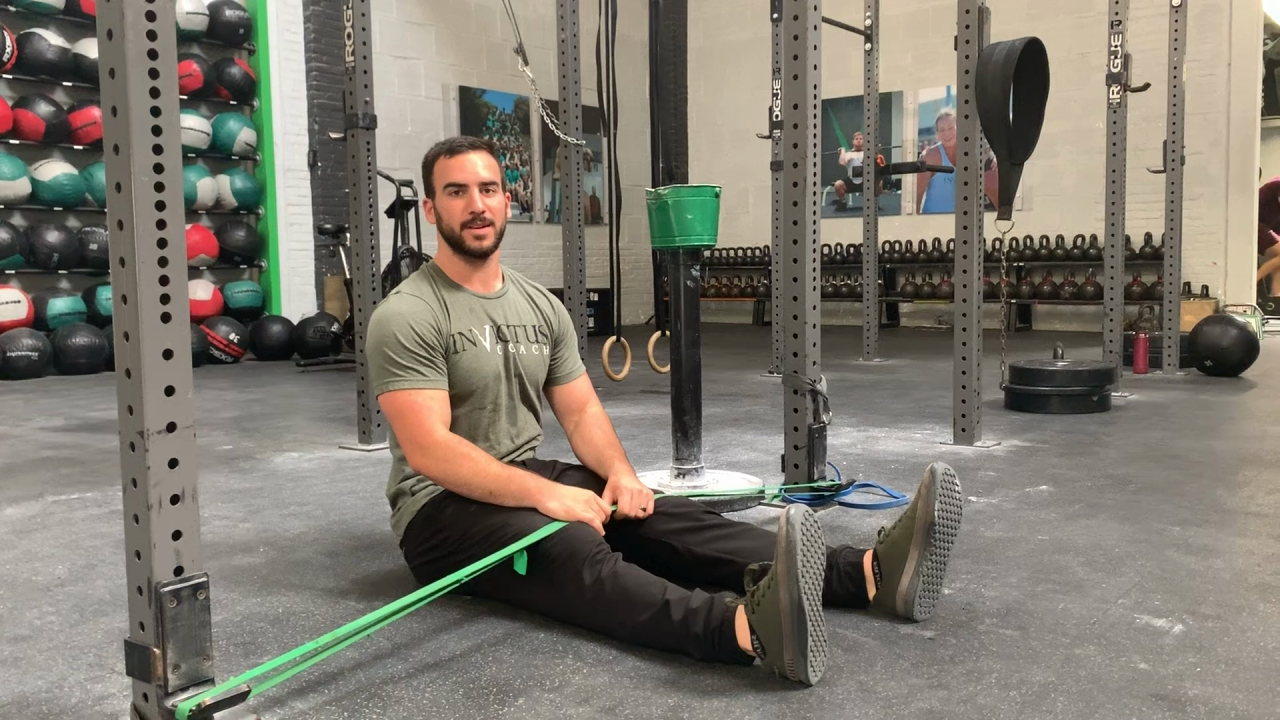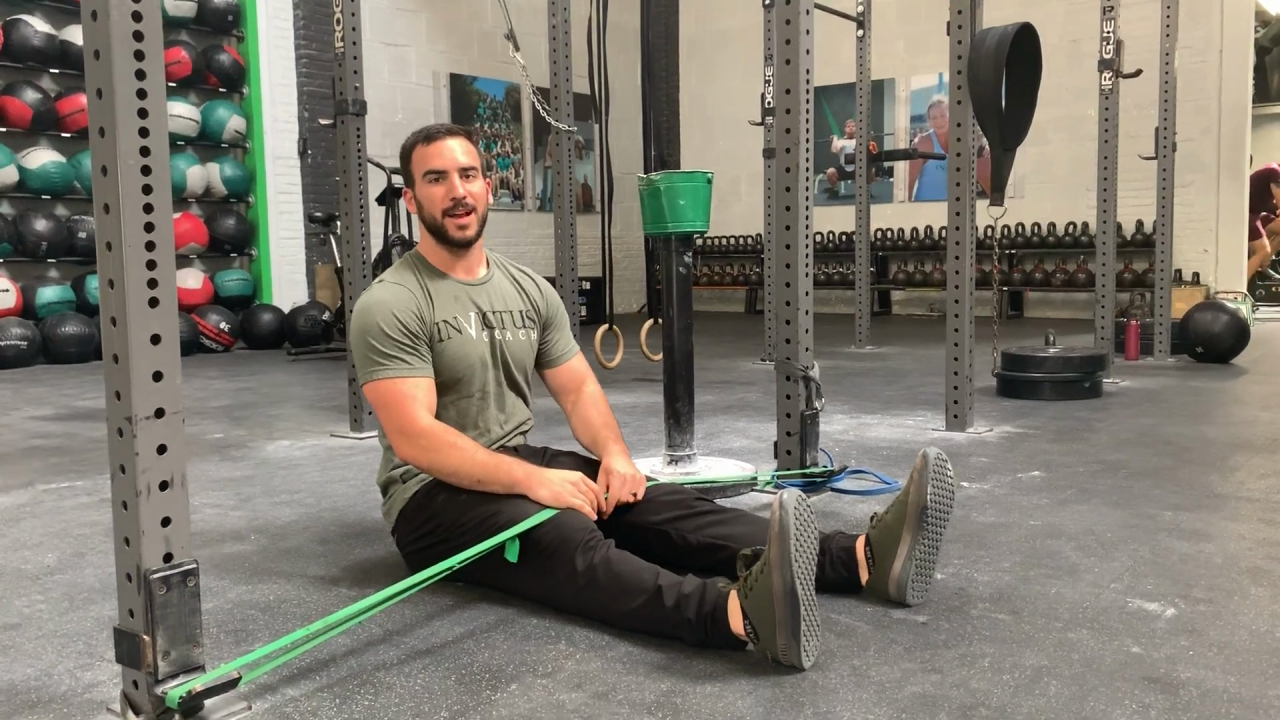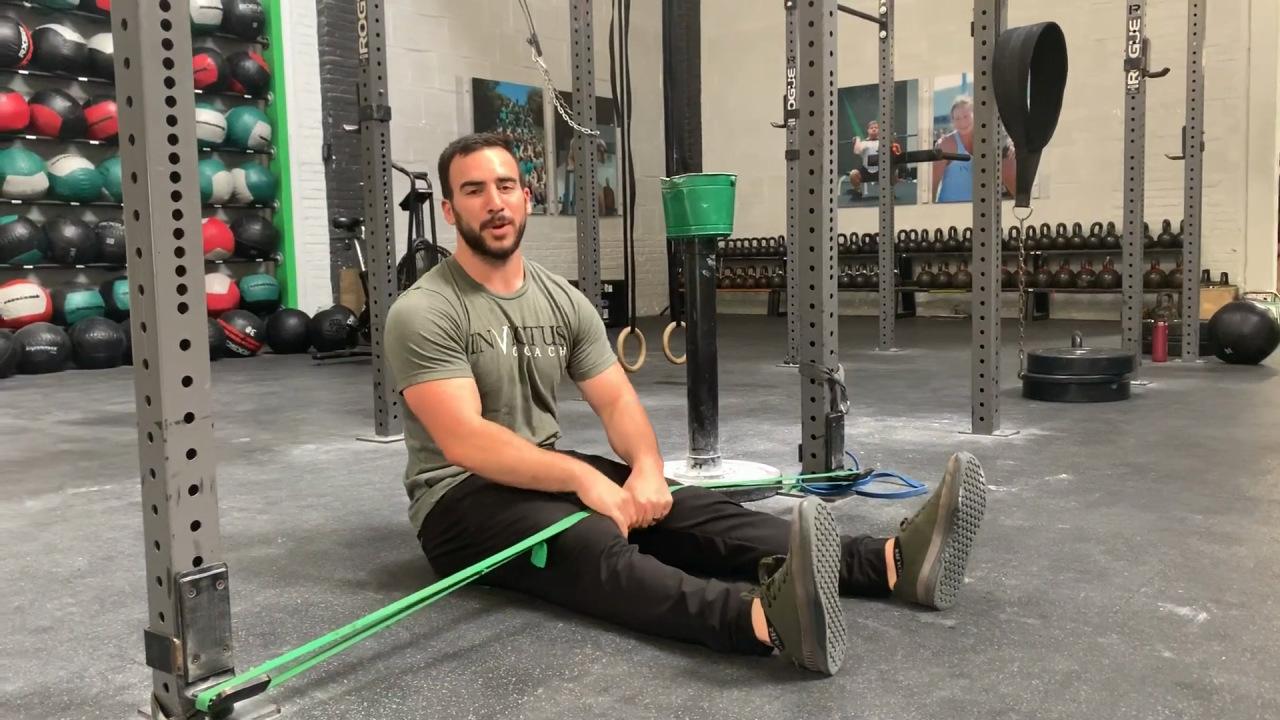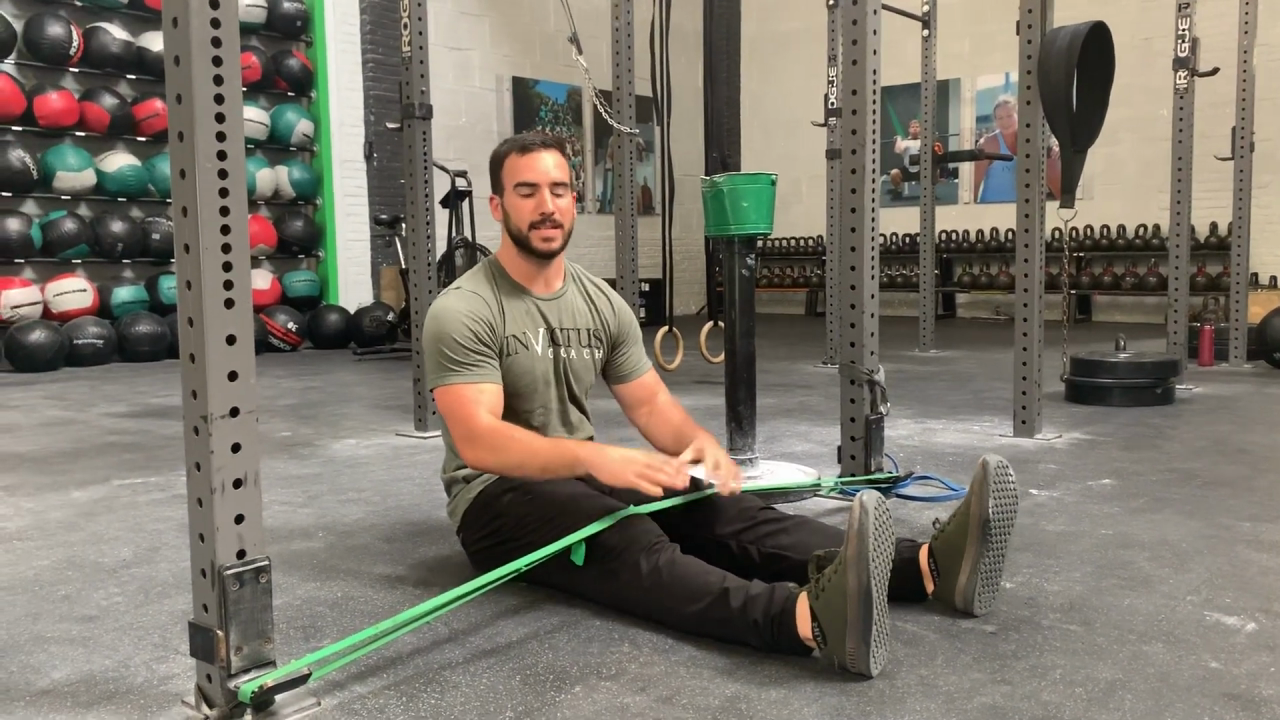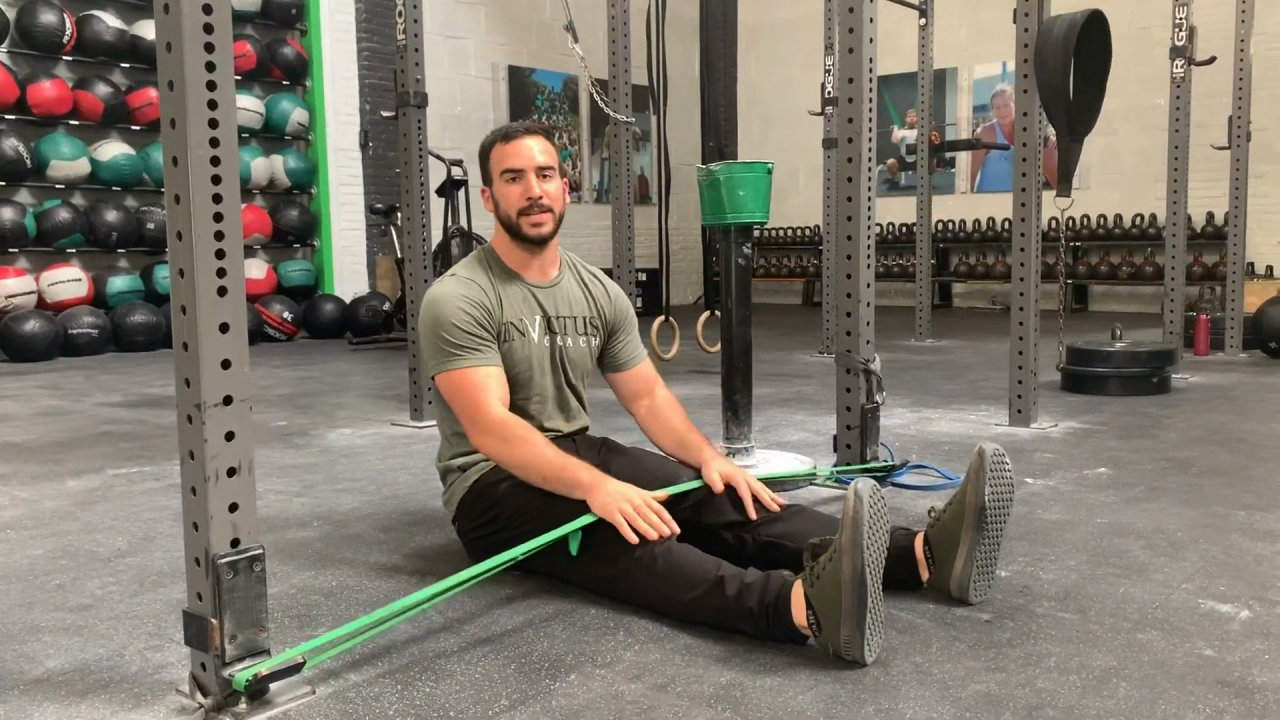
dt=1s
person 1, frame 1
left shoulder: (540, 304)
right shoulder: (407, 316)
left elbow: (579, 410)
right elbow: (428, 449)
left wrist: (618, 472)
right wrist: (545, 495)
left hip: (528, 478)
right hip: (443, 509)
left knee: (667, 520)
right knee: (576, 552)
left ankle: (867, 571)
right ankle: (744, 627)
person 1, frame 2
left shoulder: (529, 288)
right shoulder: (390, 305)
left elbow: (578, 388)
right elbow: (416, 438)
left wrist: (614, 453)
right wrist: (534, 480)
left hip: (520, 462)
right hip: (434, 497)
left knee: (663, 506)
right knee: (568, 538)
left ankle: (860, 558)
right ankle: (738, 612)
person 1, frame 3
left shoulder: (562, 298)
right shoulder: (423, 312)
left elbow: (617, 401)
right elbow: (465, 441)
left wrist: (647, 468)
right wrist: (583, 478)
left hip: (544, 474)
right hip: (460, 498)
left knee: (689, 510)
right knee: (594, 546)
left ankle: (889, 561)
right ankle: (763, 618)
person 1, frame 4
left shoulder: (601, 301)
right shoulder: (463, 312)
left elbow: (650, 403)
right elbow: (479, 441)
left wrist: (699, 440)
right wrist: (592, 456)
left hip: (581, 471)
right hip: (499, 496)
left knee: (724, 513)
right knee: (631, 542)
left ankle: (924, 566)
right ankle: (808, 617)
person 1, frame 5
left shoulder: (597, 290)
right shoulder: (458, 299)
left elbow: (647, 395)
right elbow: (491, 427)
left wrist: (708, 456)
right wrist: (597, 487)
left hip: (577, 453)
right hip: (492, 484)
left knee: (714, 502)
right knee: (627, 532)
left ankle: (921, 554)
right ankle: (801, 605)
